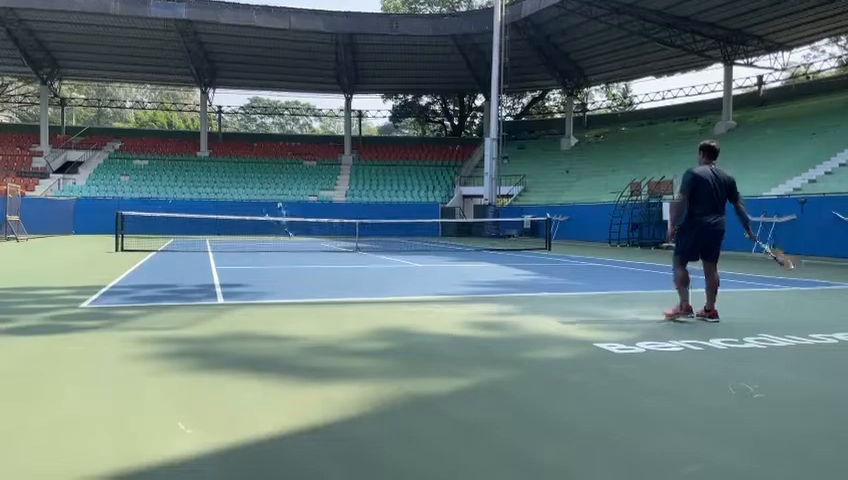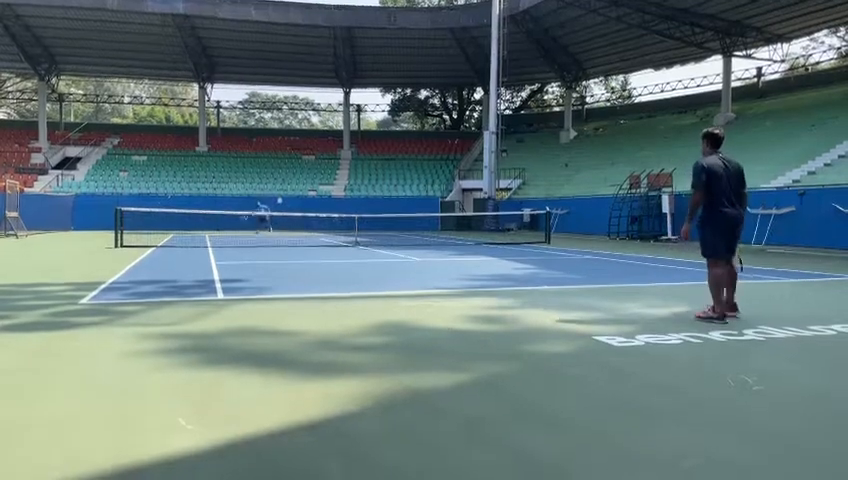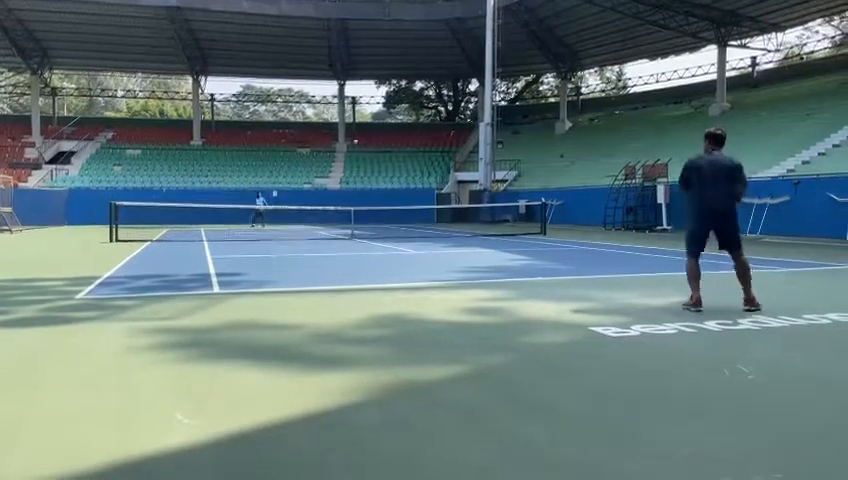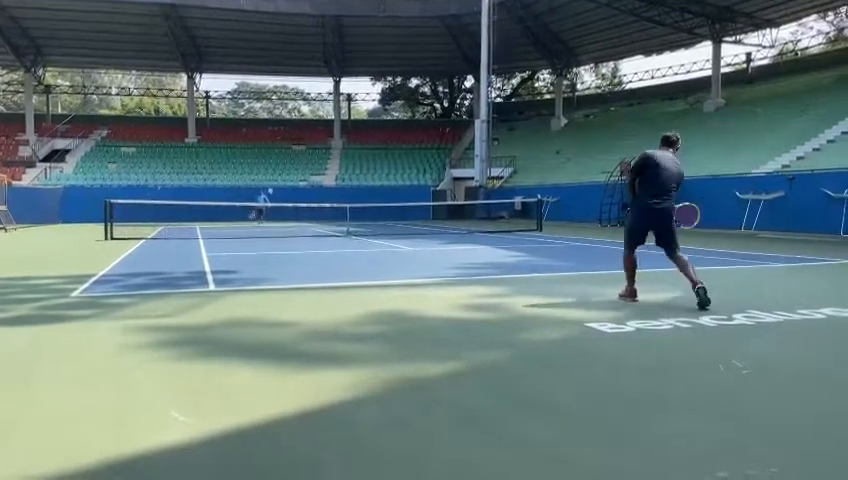
dt=0.7s
person 1, frame 1
left shoulder: (692, 174)
right shoulder: (727, 178)
left elbow: (682, 201)
right elbow: (738, 206)
left wrist: (673, 224)
right wrist: (748, 228)
left hip: (694, 226)
right hip: (717, 228)
left knee: (679, 263)
right knee: (710, 268)
left ankle: (684, 305)
right ankle: (710, 309)
person 1, frame 2
left shoulder: (702, 165)
right shoulder: (735, 165)
left elbow: (698, 196)
right elbow: (743, 194)
left wrist: (688, 222)
right wrist: (739, 216)
left hip: (713, 220)
right hip: (733, 219)
left knee: (715, 263)
right knee: (728, 262)
left ankle: (718, 310)
right ankle: (730, 303)
person 1, frame 3
left shoulder: (692, 163)
right shoulder: (733, 163)
left elbow: (684, 188)
right elbow: (740, 191)
left hip: (699, 214)
right hip: (725, 213)
left knee: (693, 256)
right knee: (737, 254)
left ankle: (695, 298)
right ankle: (749, 298)
person 1, frame 4
left shoulder: (649, 156)
right shoulder: (678, 168)
left elbow: (630, 178)
left wrist: (636, 196)
left hip: (642, 208)
right hip: (665, 211)
left knee: (629, 248)
right knee: (674, 253)
left ankle: (630, 290)
right ankle: (697, 284)
